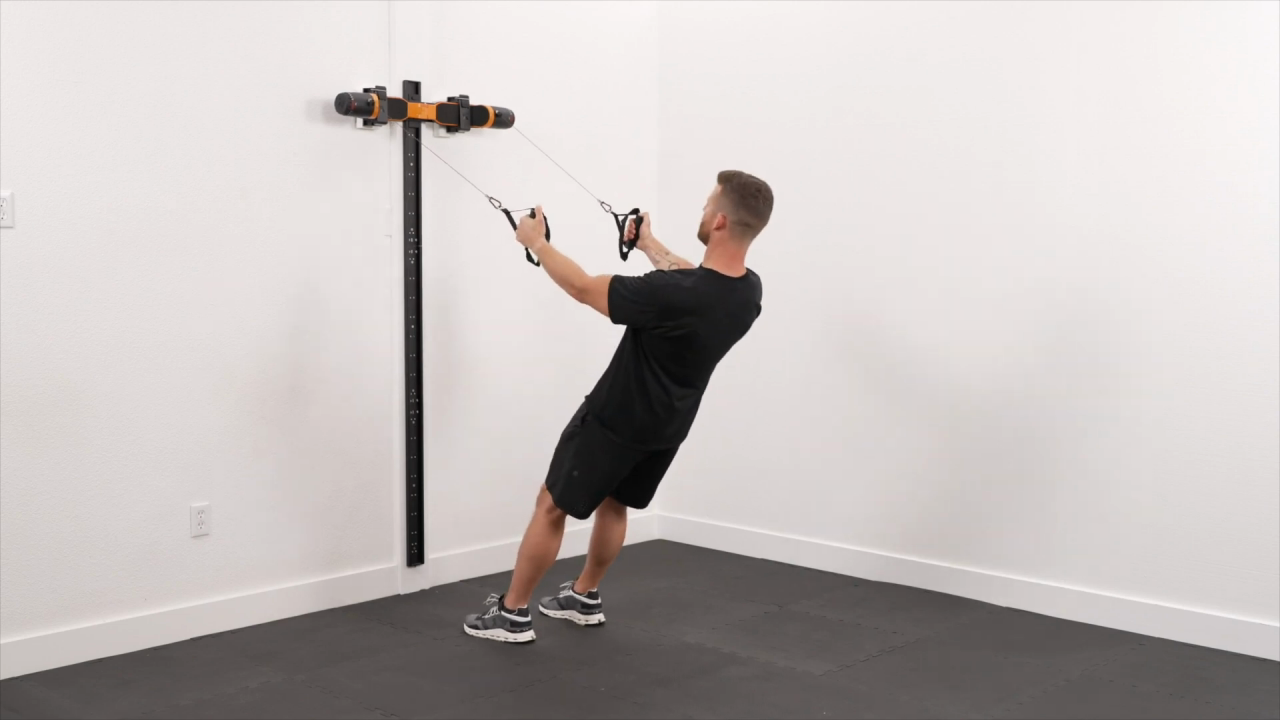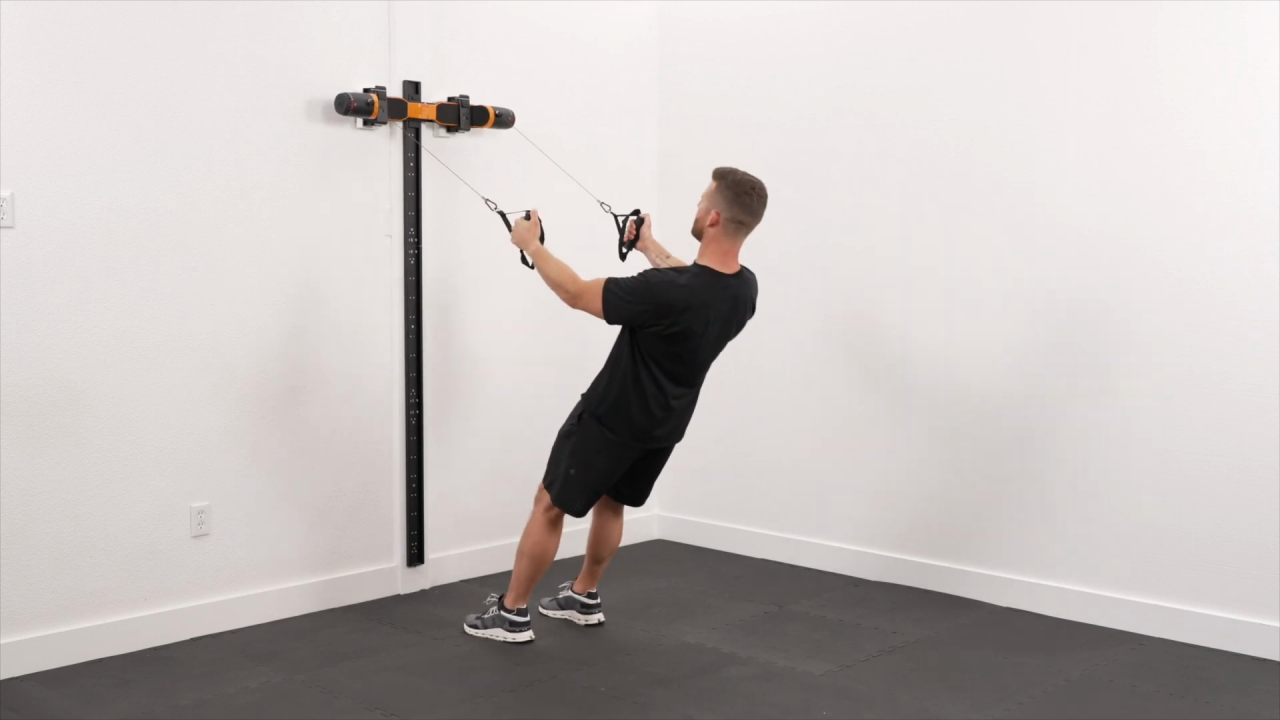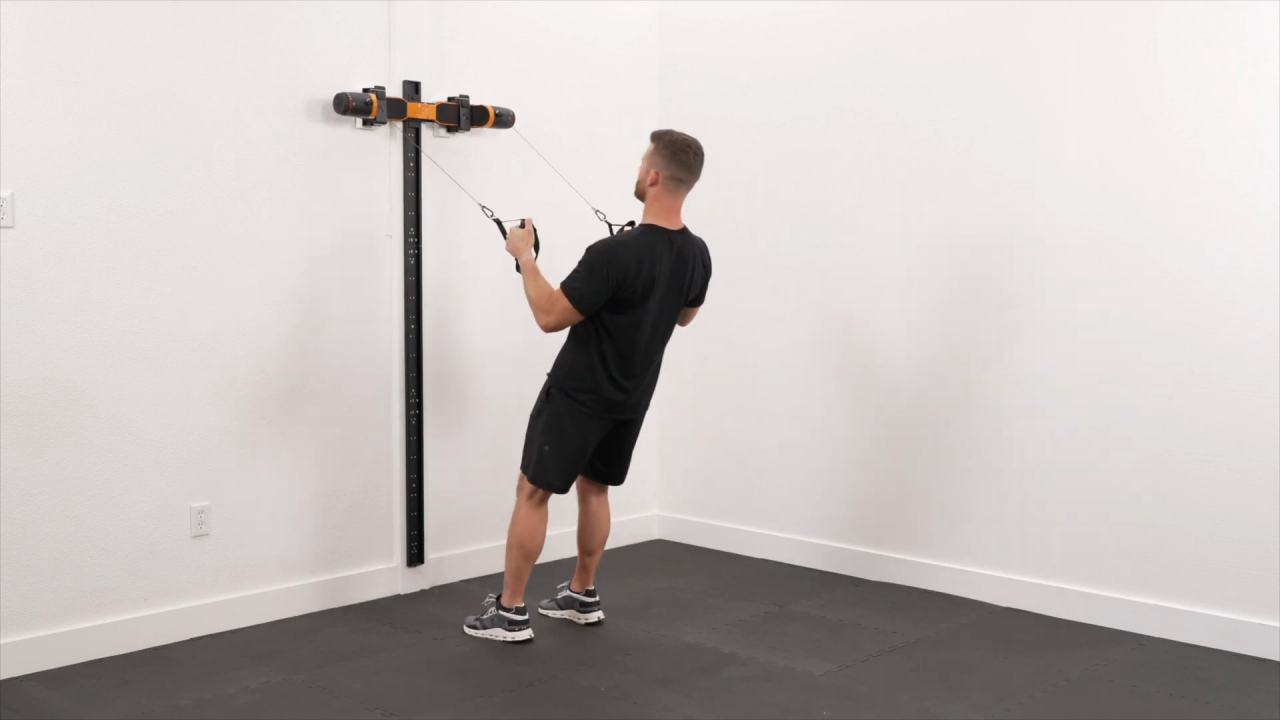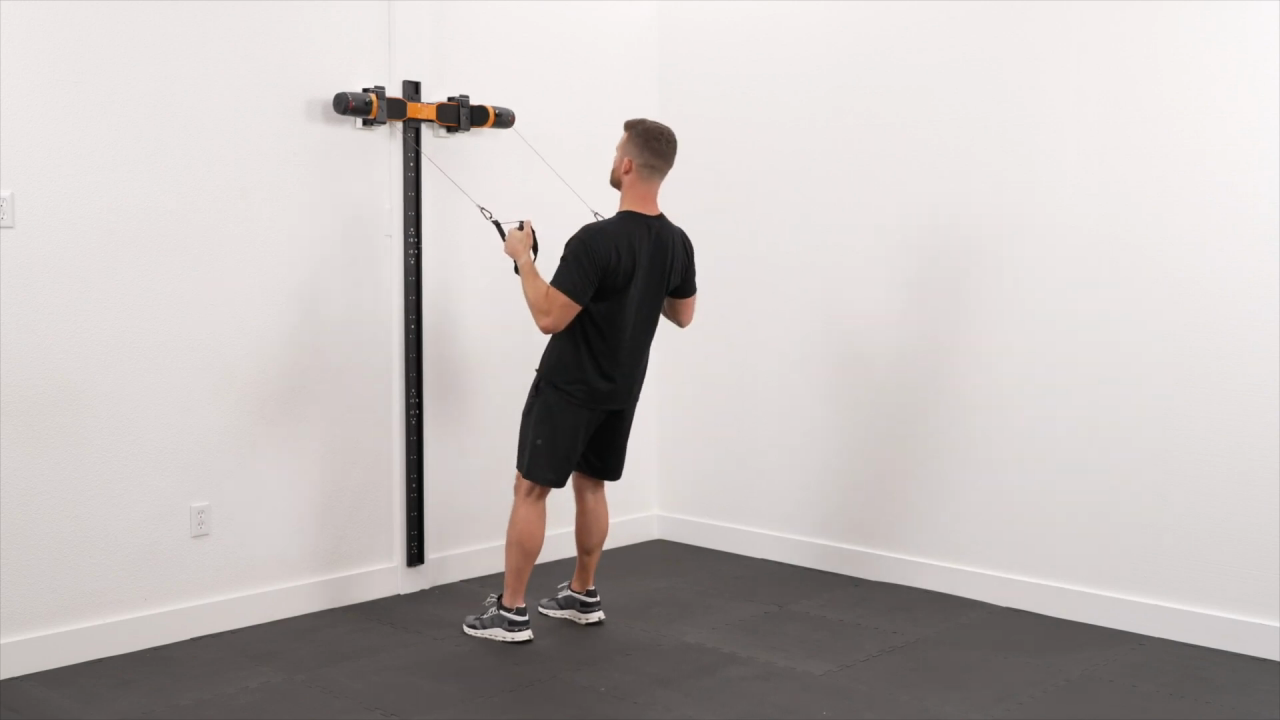
dt=0.5s
person 1, frame 1
left shoulder: (671, 295)
right shoulder: (748, 291)
left elbow: (584, 289)
left wrist: (535, 242)
right wrist: (649, 244)
left hip: (617, 419)
right hip: (668, 425)
left knee: (552, 506)
right knee: (612, 502)
left ankle: (512, 612)
right ankle: (584, 596)
person 1, frame 2
left shoulder: (664, 291)
right shoulder: (744, 289)
left elbow: (577, 294)
left wrist: (530, 243)
right wrist: (649, 245)
left hip: (613, 417)
right hip: (664, 423)
left knee: (550, 505)
right knee: (610, 501)
left ankle: (511, 612)
right ankle: (583, 596)
person 1, frame 3
left shoulder: (615, 253)
right shoulder: (697, 255)
left elbow: (549, 316)
left wrist: (524, 255)
left hip: (578, 393)
right hip: (631, 397)
left knee: (532, 492)
right knee: (593, 487)
left ankle: (509, 612)
right ankle: (582, 595)
person 1, frame 4
left shoulder: (596, 240)
right shoulder: (677, 242)
left elbow: (549, 318)
right elbow: (683, 316)
left wrist: (522, 256)
left hip: (569, 386)
right hip: (620, 388)
left knee: (530, 488)
right knee: (590, 485)
left ankle: (509, 612)
right ankle: (582, 595)
